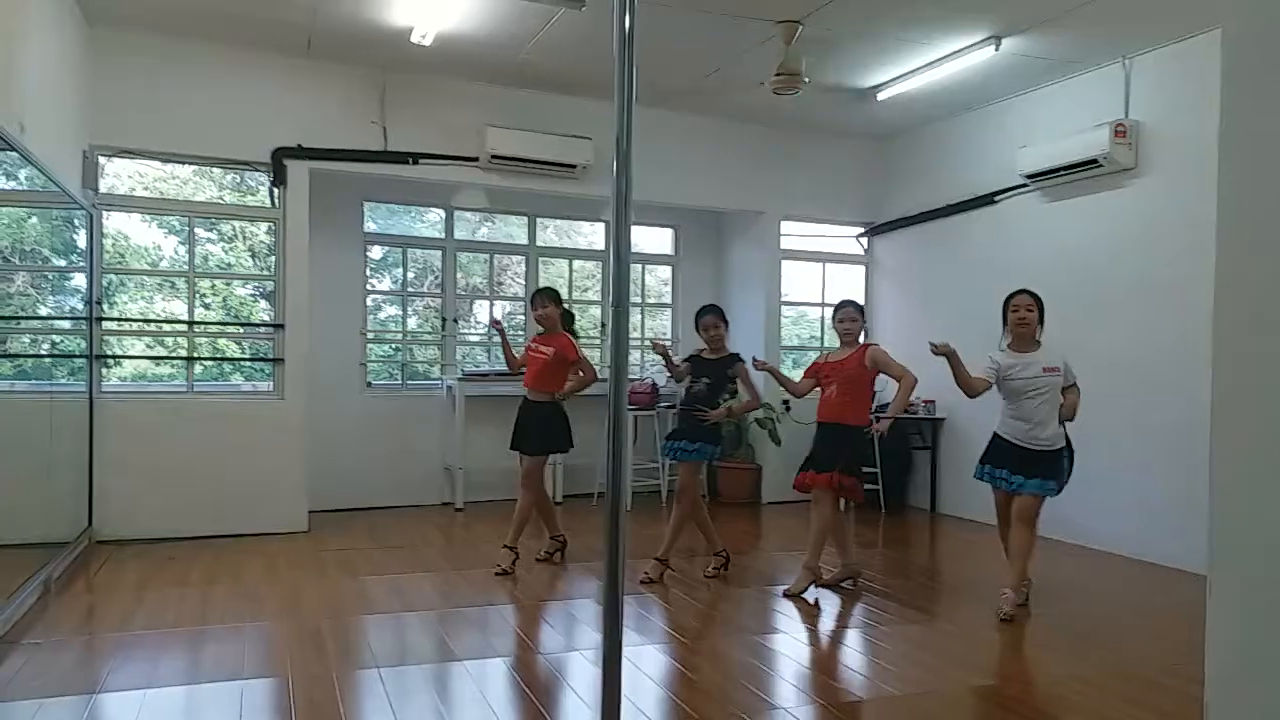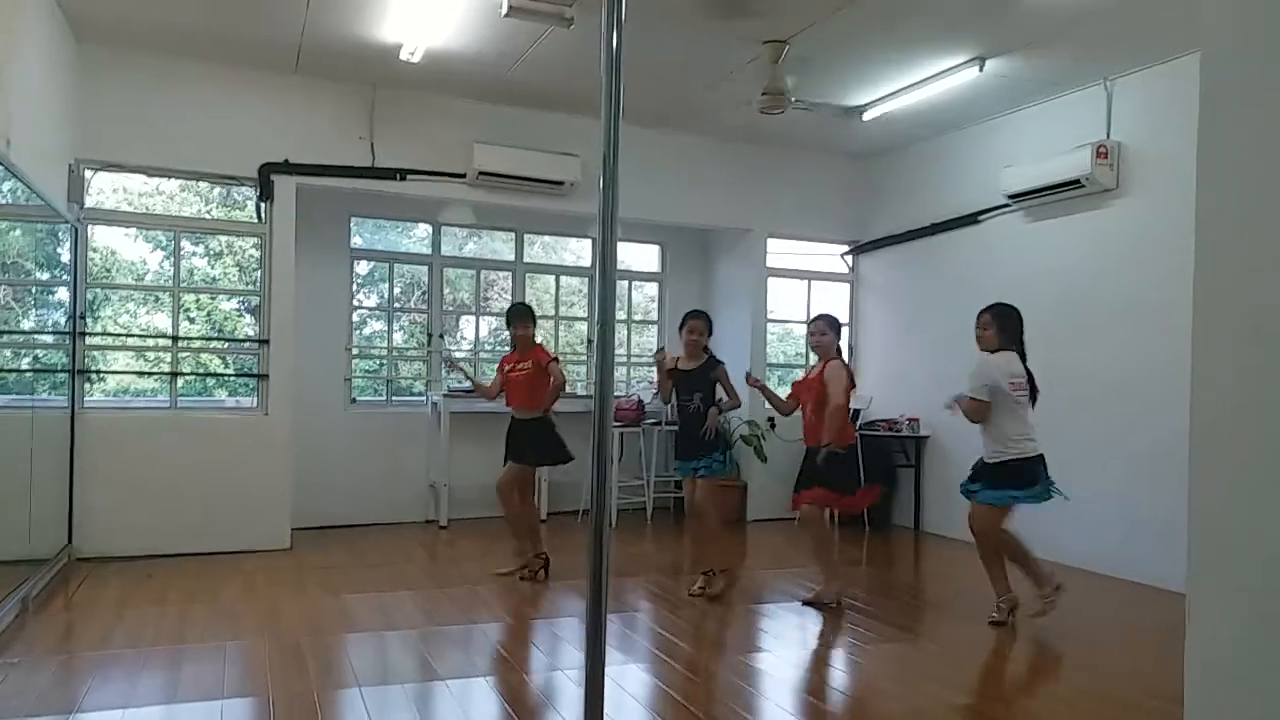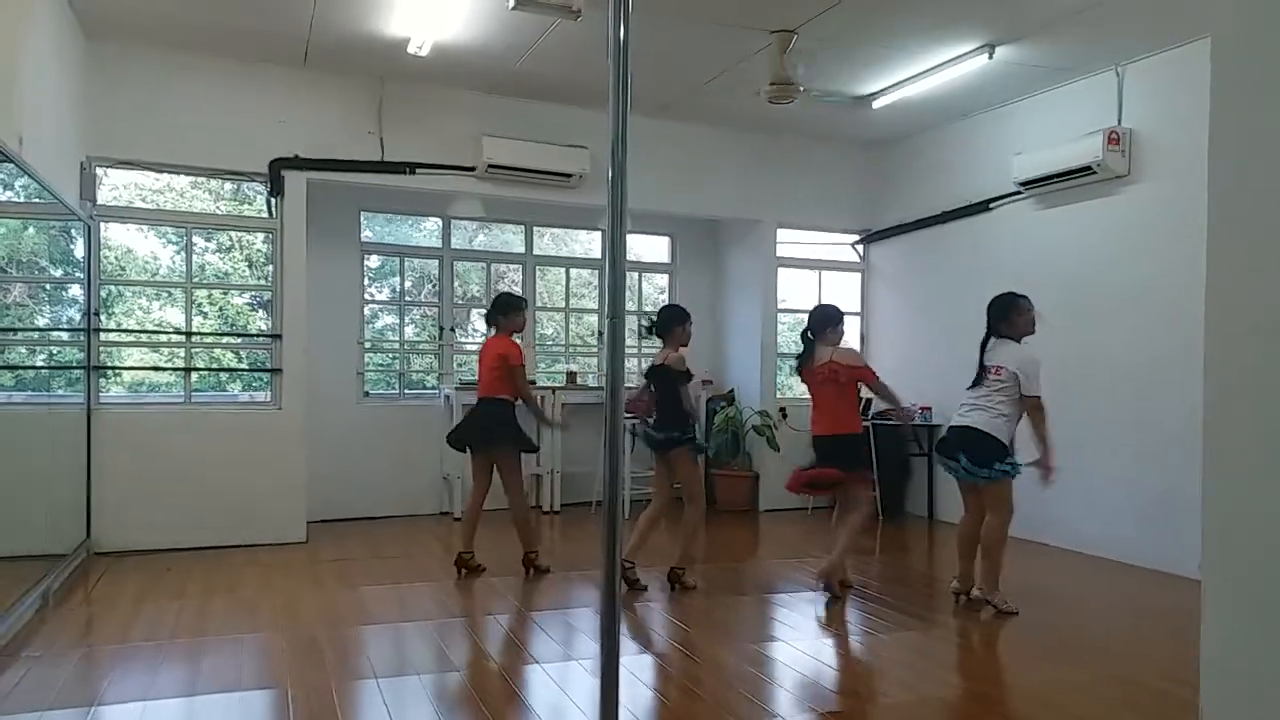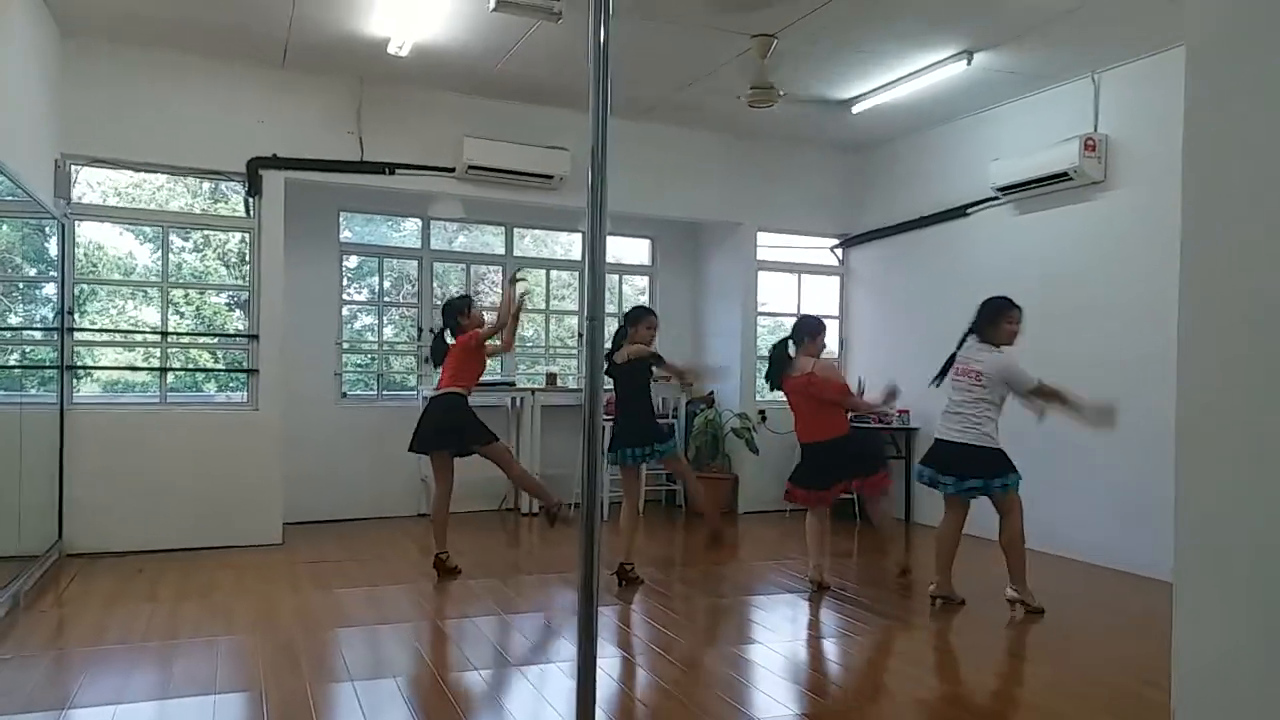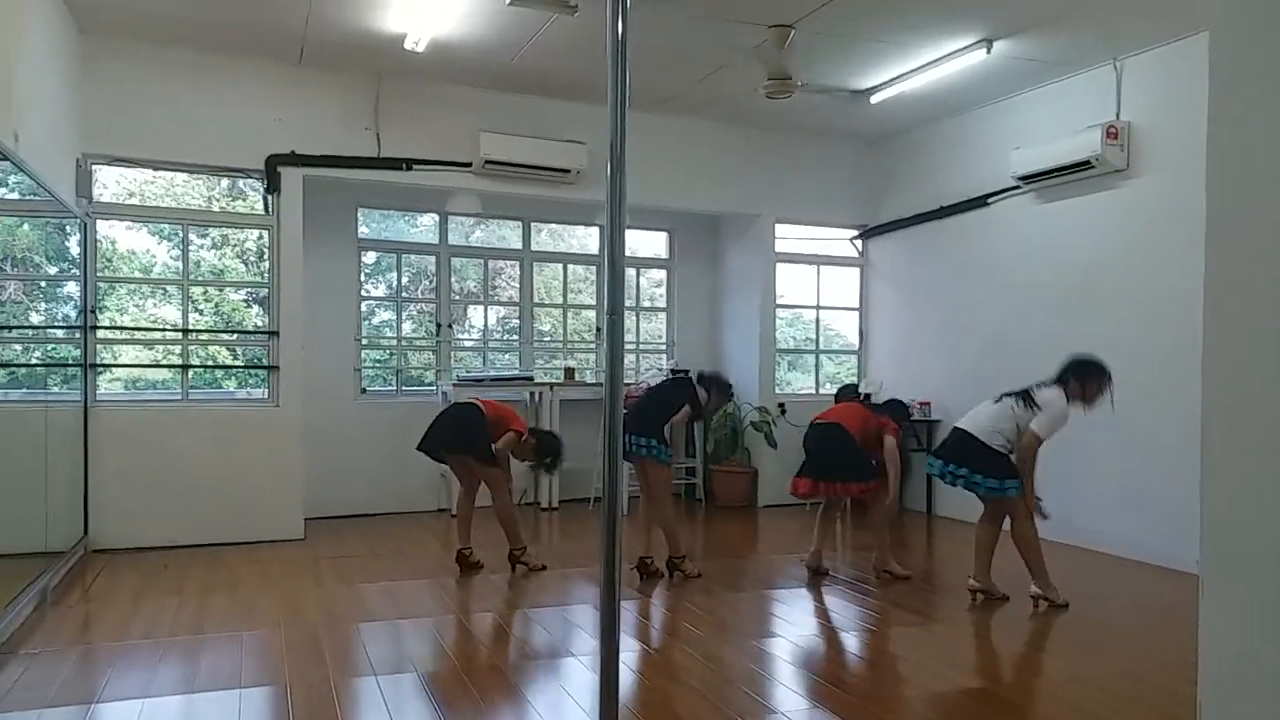
dt=0.7s
person 1, frame 1
left shoulder: (1057, 358)
right shoulder: (1000, 360)
left elbow: (1072, 388)
right elbow: (973, 389)
left wrist: (1071, 403)
right wrist: (951, 357)
left hip: (1046, 450)
right hip: (1007, 445)
left knee: (1023, 515)
right knee: (1005, 514)
left ankle: (1011, 588)
right ankle: (1020, 580)
person 1, frame 2
left shoulder: (987, 364)
right shoulder: (1017, 365)
left elbow: (975, 414)
left wrist: (959, 403)
left hip: (1012, 461)
right hip: (1023, 458)
left knee: (987, 526)
right knee: (980, 525)
left ankle: (1045, 582)
right ankle: (1006, 598)
person 1, frame 3
left shoulder: (990, 352)
right shoulder: (1026, 358)
right elbow: (1033, 408)
right wrist: (1045, 452)
left hip: (959, 433)
right hip: (986, 439)
left knee: (974, 511)
right knee: (999, 512)
left ankle: (964, 581)
right ankle: (989, 587)
person 1, frame 4
left shoulder: (967, 349)
right shoulder: (1002, 363)
right elbow: (1043, 390)
left wrist: (1031, 398)
right wrist: (1082, 407)
left hip: (945, 445)
right hip: (978, 449)
left knee: (955, 514)
right knee: (1011, 511)
left ankle: (942, 584)
right ankle: (1018, 588)
person 1, frame 5
left shoulder: (1047, 395)
right shoulder: (1059, 407)
left elbow: (1024, 445)
right elbow: (1026, 447)
left wrist: (1027, 492)
right wrist: (1028, 494)
left hip: (964, 439)
right hip: (978, 446)
left knee: (996, 508)
right knee: (1021, 513)
left ankle: (981, 579)
right ankle: (1043, 585)
person 2, frame 1
left shoulder: (870, 353)
right shoulder: (824, 359)
left elbow: (908, 378)
right elbow: (799, 390)
left wrist: (888, 417)
right wrist: (773, 371)
left hip: (851, 434)
right hip: (825, 433)
left knee: (822, 496)
right knee: (826, 500)
left ankle: (810, 568)
right ankle: (848, 565)
person 2, frame 2
left shoulder: (833, 366)
right shoulder: (812, 372)
left elbow: (838, 404)
right elbow: (788, 408)
left wrist: (826, 444)
right wrist: (764, 391)
left hip: (835, 453)
right hip: (819, 453)
left knee: (810, 511)
right knee: (810, 515)
left ankle: (834, 580)
right ankle: (830, 583)
person 2, frame 3
left shoulder: (808, 362)
right shoulder: (846, 356)
right elbow: (878, 387)
right wrist: (903, 409)
left hip: (823, 439)
right hip: (847, 438)
left knee: (845, 504)
right knee: (862, 503)
left ankle: (838, 571)
right ankle: (832, 567)
person 2, frame 4
left shoulder: (784, 371)
right shoulder: (825, 368)
right elbow: (853, 404)
left wrist: (851, 400)
right wrist: (882, 404)
left hip: (810, 447)
right hip: (838, 443)
left knee: (817, 509)
right knee: (873, 495)
left ankle: (816, 570)
person 2, frame 5
left shoulder: (861, 411)
right shoulder: (887, 424)
right elbow: (891, 458)
right wrist: (892, 497)
left hip: (814, 435)
right hip: (838, 438)
left knee: (833, 498)
right knee: (876, 495)
left ankle: (815, 556)
right ankle: (884, 559)
person 3, frame 1
left shoulder: (734, 362)
right shoulder: (696, 357)
left elbow: (754, 400)
right elbow: (678, 374)
left wrist: (726, 411)
right wrist: (666, 357)
left hip: (703, 431)
right hip: (685, 428)
left knee: (684, 493)
right knee: (690, 495)
left ankle: (662, 559)
right ankle: (719, 551)
person 3, frame 2
left shoulder: (714, 365)
right shoulder: (673, 364)
left elbow: (734, 400)
right elbow: (665, 397)
left wrist: (716, 408)
right wrist: (661, 369)
left hip: (709, 443)
right hip: (685, 443)
left knee: (703, 505)
right knee: (697, 507)
left ankle: (720, 568)
right ankle: (708, 572)
person 3, frame 3
left shoulder: (655, 362)
right shoulder: (678, 359)
left elbow: (643, 396)
right elbow: (688, 406)
right wrist: (693, 414)
left hip: (660, 433)
right hip: (678, 433)
left knee: (660, 502)
right knee: (695, 503)
left ankle: (628, 560)
right ankle: (679, 570)
person 3, frame 4
left shoulder: (616, 357)
right shoulder: (642, 353)
right elbow: (679, 373)
left hip: (623, 435)
right hip: (648, 432)
left knee: (630, 498)
right knee: (686, 477)
left ankle: (626, 565)
person 3, frame 5
left shoulder: (683, 385)
right shoulder: (699, 398)
left elbow: (639, 397)
right elbow: (675, 422)
right wrist: (669, 464)
left hip: (631, 429)
right hip: (648, 433)
left knee: (649, 496)
right knee: (662, 500)
left ankle: (646, 559)
right ankle: (677, 557)
person 4, frame 1
left shoulder: (565, 342)
right shoulder: (536, 340)
left elbow: (590, 375)
right elbow: (514, 365)
left wrist: (562, 393)
right wrist: (502, 335)
left hip: (546, 413)
right hip: (529, 410)
left knee: (528, 481)
right knee: (533, 481)
left ankle: (510, 548)
right ankle: (556, 538)
person 4, frame 2
left shoulder: (540, 352)
right shoulder: (507, 360)
left elbow: (558, 380)
right elbow: (491, 392)
left wrist: (545, 407)
right wrist: (463, 372)
left hip: (535, 429)
right hip: (517, 428)
left knee: (505, 487)
right knee: (523, 496)
left ankle: (525, 554)
right ankle: (538, 556)
person 4, frame 3
left shoulder: (489, 345)
right shoulder: (511, 348)
right elbow: (524, 392)
right wrist: (543, 418)
left hip: (480, 416)
right hip: (499, 417)
left knee: (480, 489)
right knee: (515, 491)
left ankle: (465, 554)
right ankle: (531, 555)
person 4, frame 4
left shoulder: (467, 345)
right shoulder: (471, 339)
left elbow: (504, 346)
right elbow: (500, 321)
left wrist: (515, 309)
right wrist: (509, 288)
left hip: (436, 413)
right hip: (454, 410)
left knee: (443, 486)
right knee: (506, 461)
left ankle: (442, 555)
right ankle: (552, 505)
person 4, frame 5
left shoulder: (506, 420)
right shoulder: (519, 427)
right elbow: (500, 448)
right wrist: (506, 478)
left hip: (446, 422)
right hip: (467, 424)
left knee: (468, 486)
right knee: (499, 488)
left ankle: (465, 552)
right ankle: (518, 551)
